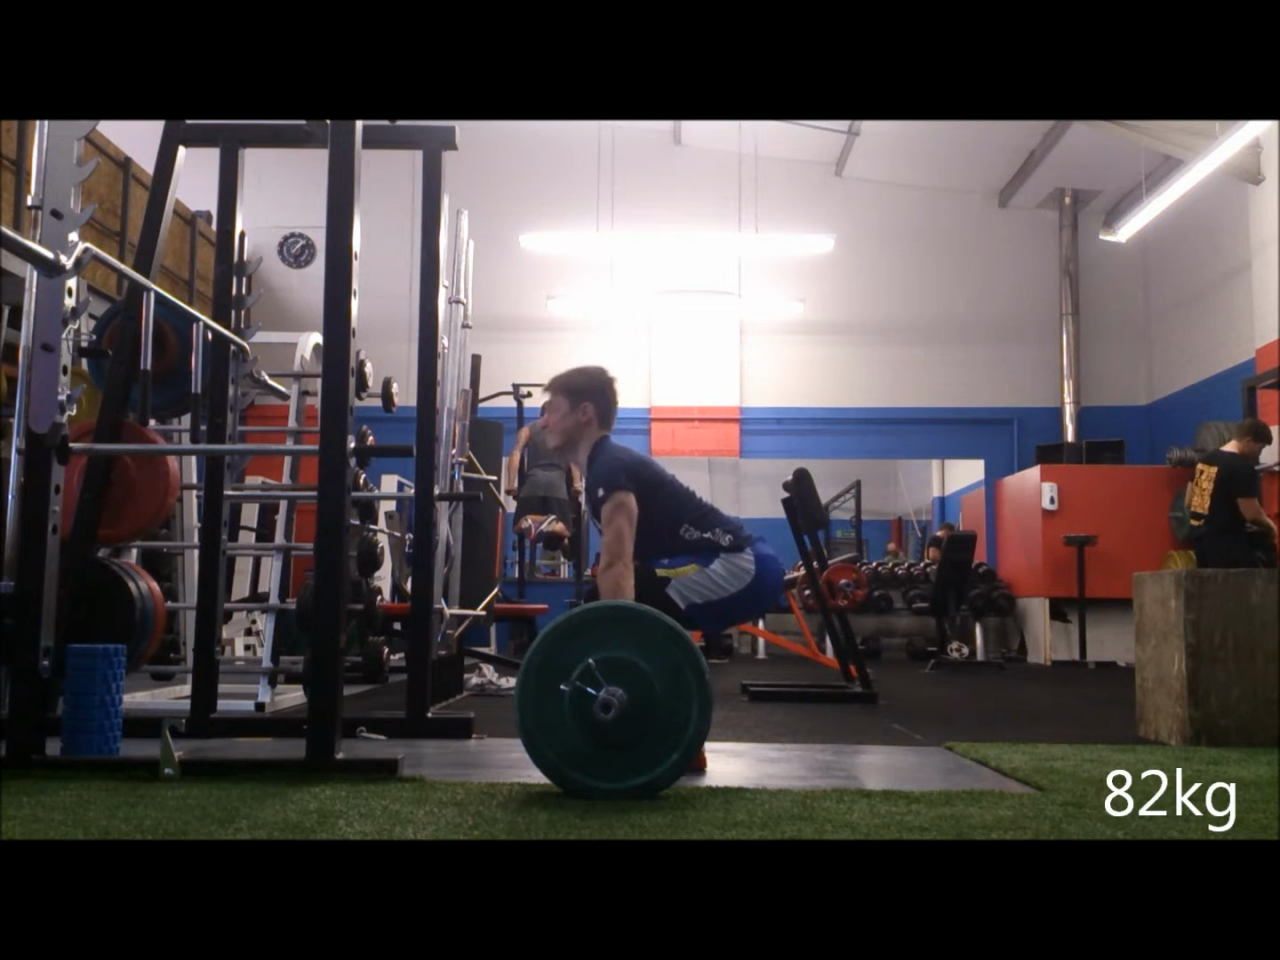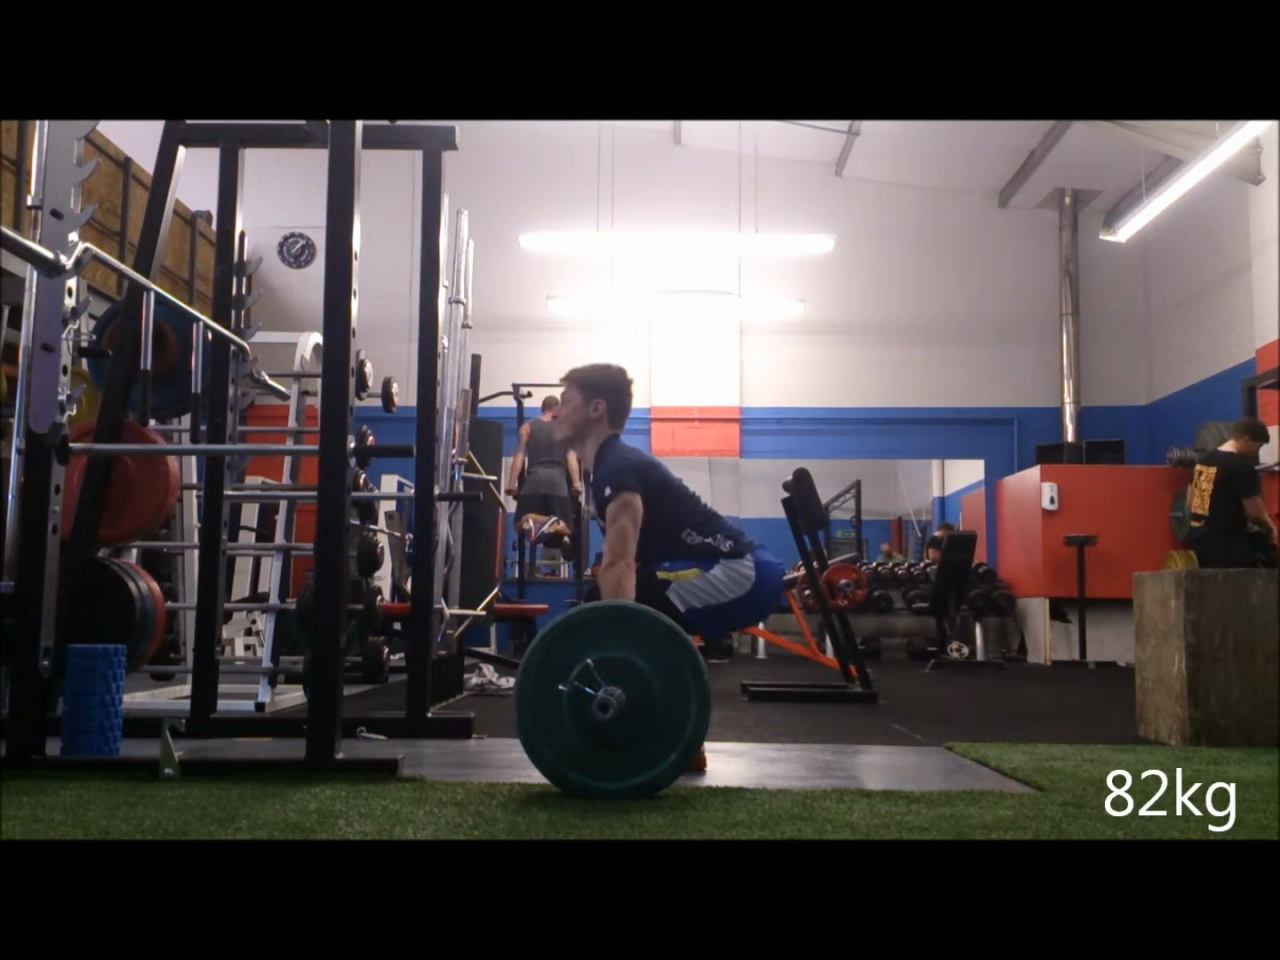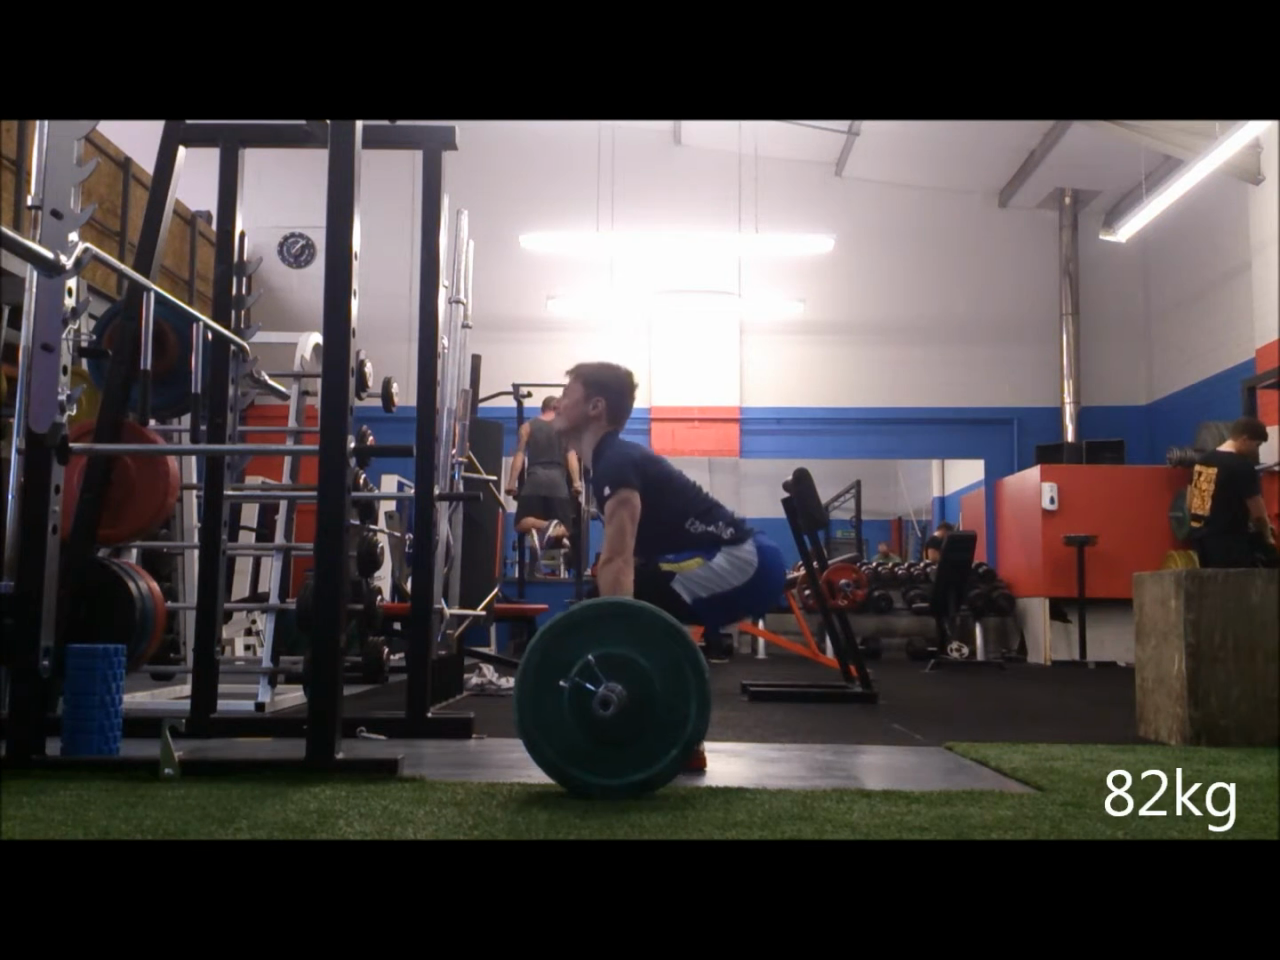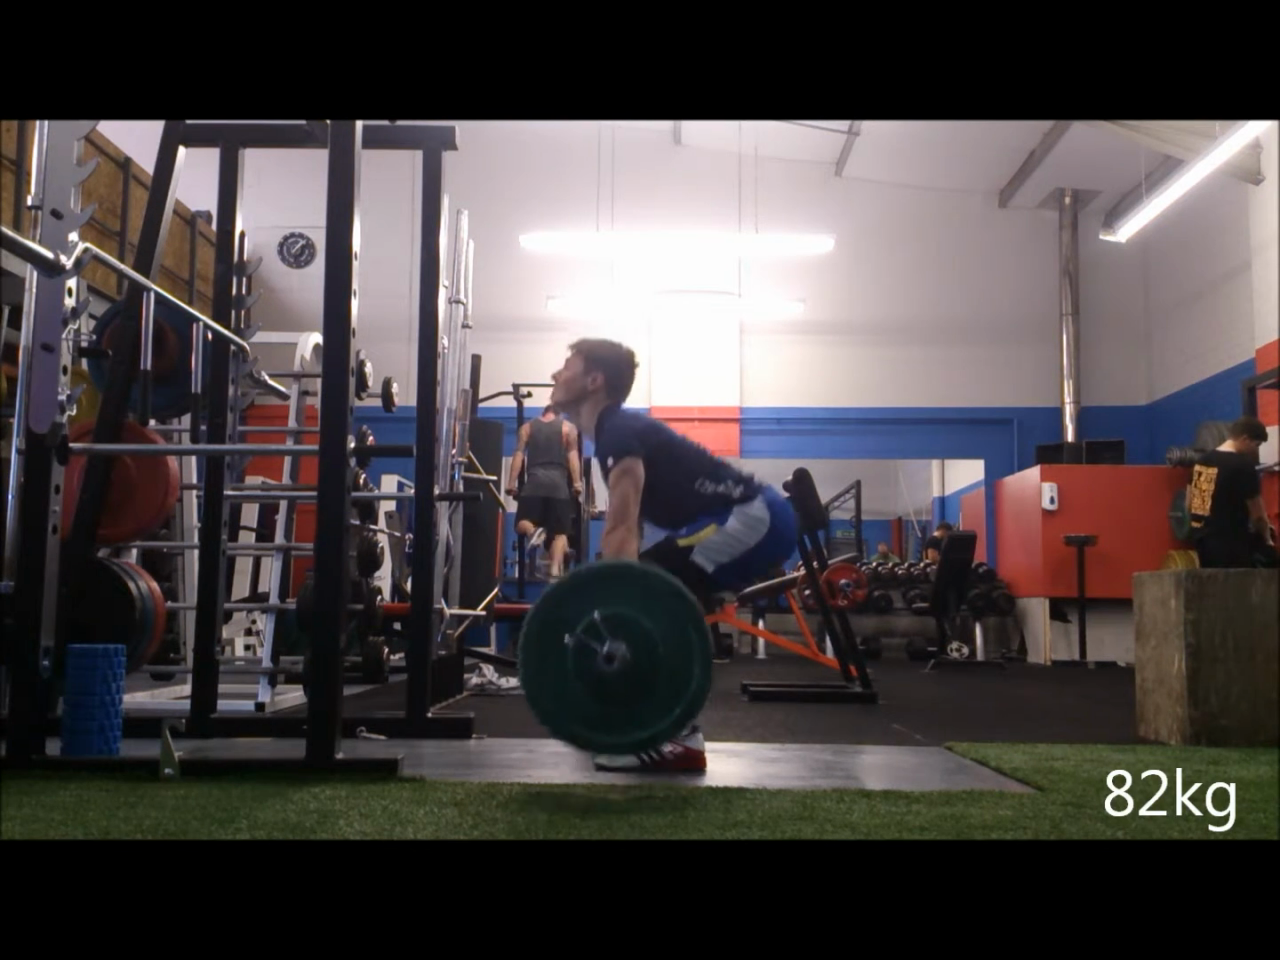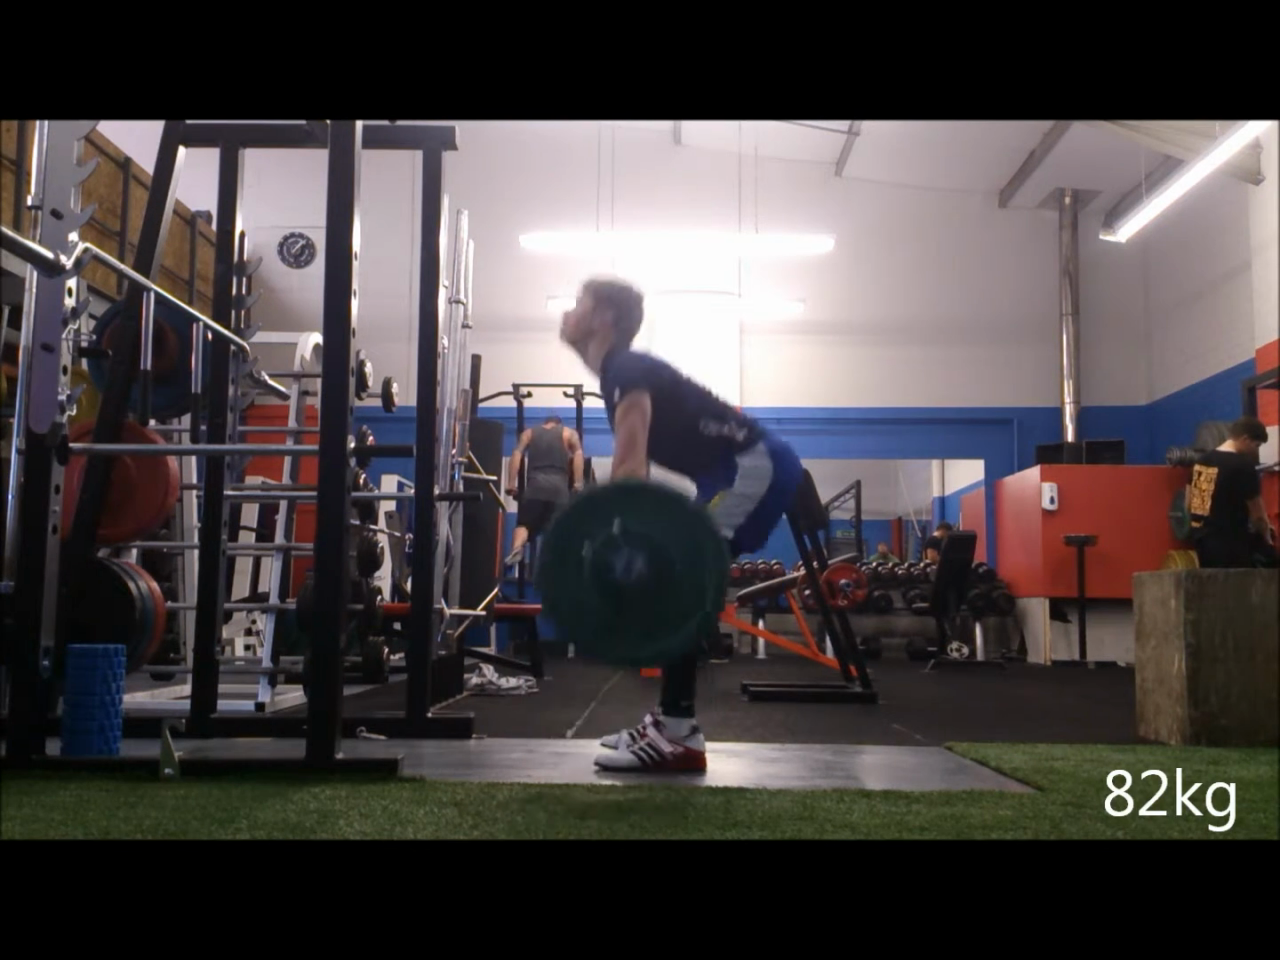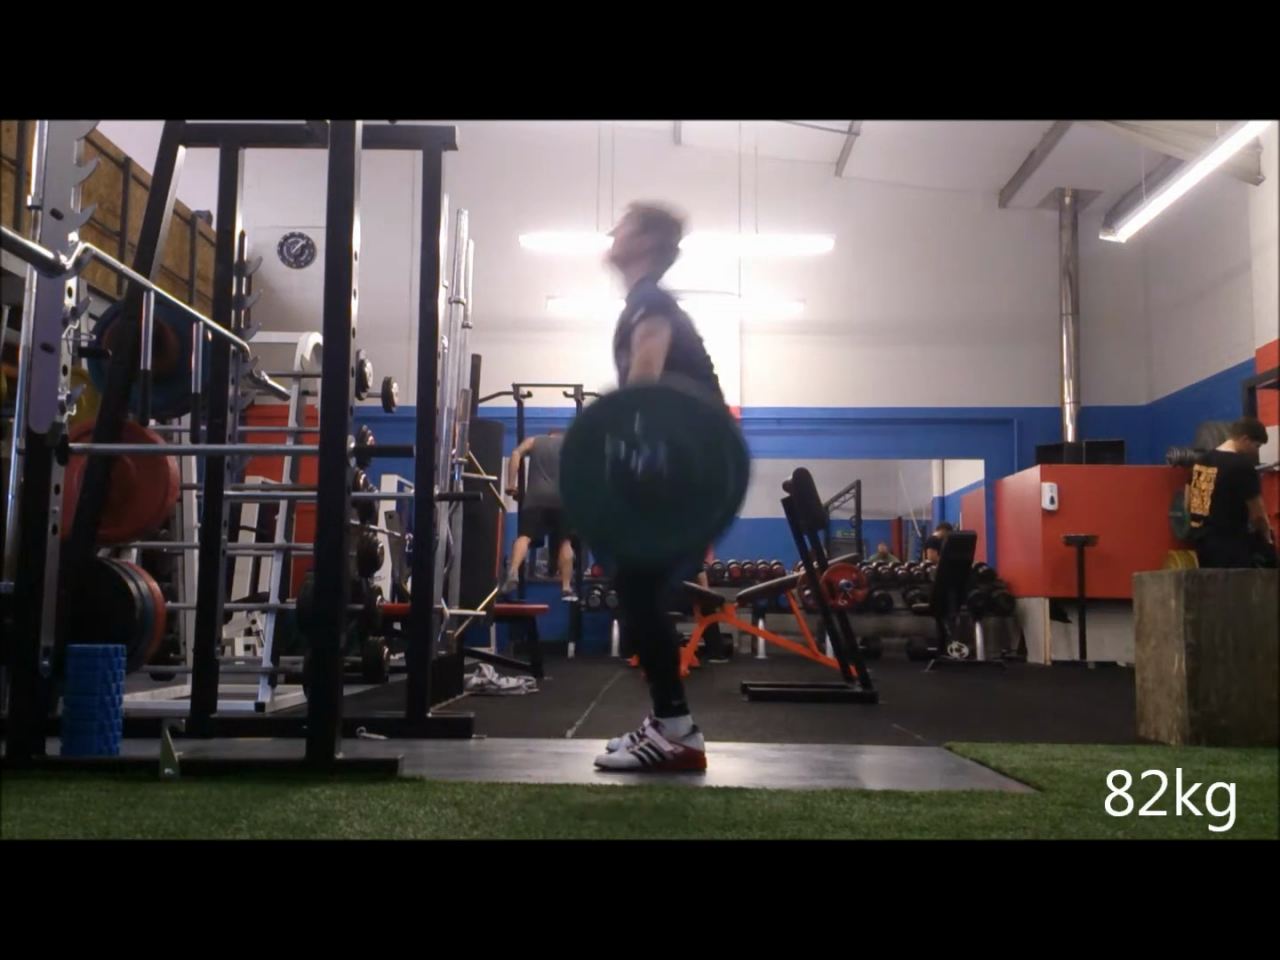
dt=0.2s
person 1, frame 1
left shoulder: (609, 469)
right shoulder: (612, 465)
left elbow: (616, 567)
right elbow: (622, 564)
left hip: (741, 569)
right hip: (745, 567)
left knee: (607, 607)
right knee: (610, 607)
person 1, frame 2
left shoulder: (616, 468)
right shoulder: (617, 464)
left elbow: (618, 567)
right elbow: (624, 565)
left hip: (741, 574)
right hip: (742, 572)
person 1, frame 3
left shoulder: (615, 464)
right shoulder: (617, 460)
left elbow: (616, 563)
right elbow: (623, 560)
left hip: (745, 562)
right hip: (745, 561)
person 1, frame 4
left shoulder: (618, 433)
right shoulder: (620, 431)
left elbow: (621, 532)
right elbow: (623, 530)
left hip: (755, 519)
right hip: (753, 520)
left ankle: (674, 738)
person 1, frame 5
left shoulder: (626, 370)
right shoulder: (625, 370)
left elbow: (630, 464)
right elbow: (632, 465)
left hip: (755, 468)
right hip: (752, 469)
left ankle: (678, 736)
right ankle: (672, 721)
person 1, frame 6
left shoulder: (649, 301)
right shoulder: (648, 303)
left elbow: (644, 384)
right elbow: (643, 388)
left knee: (639, 583)
right knee: (642, 583)
left ankle: (675, 736)
right ankle: (669, 723)
